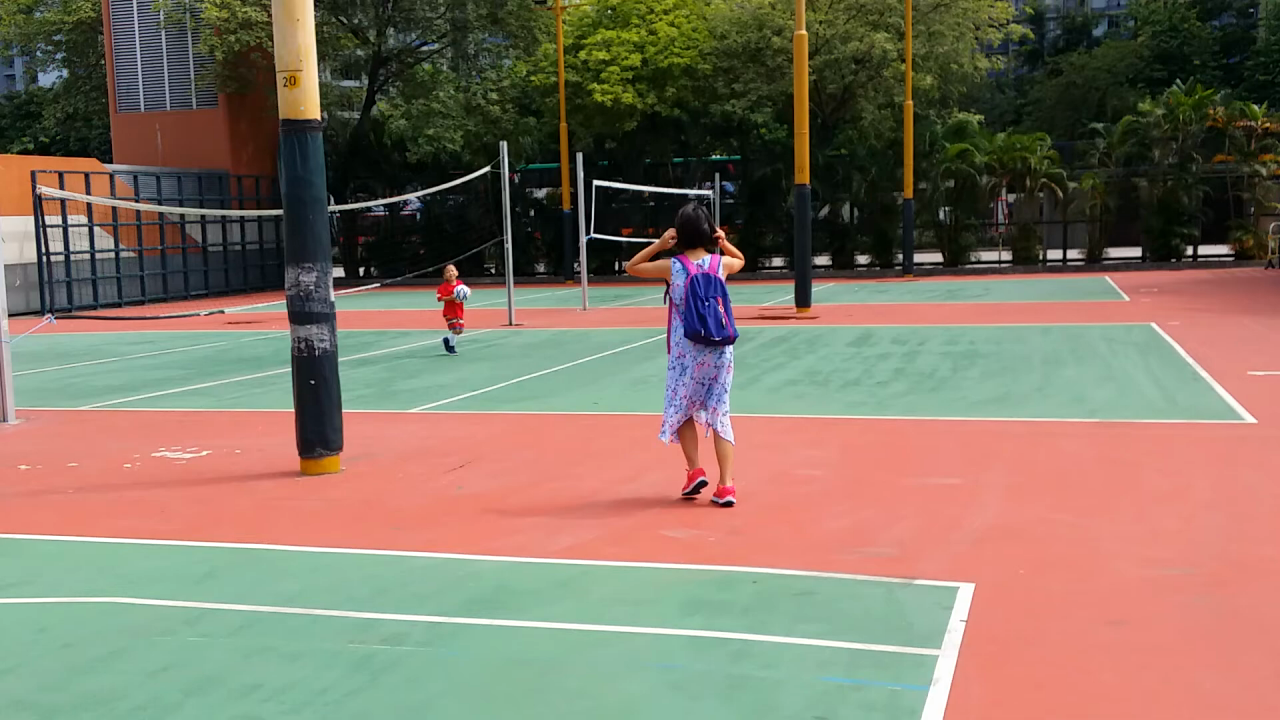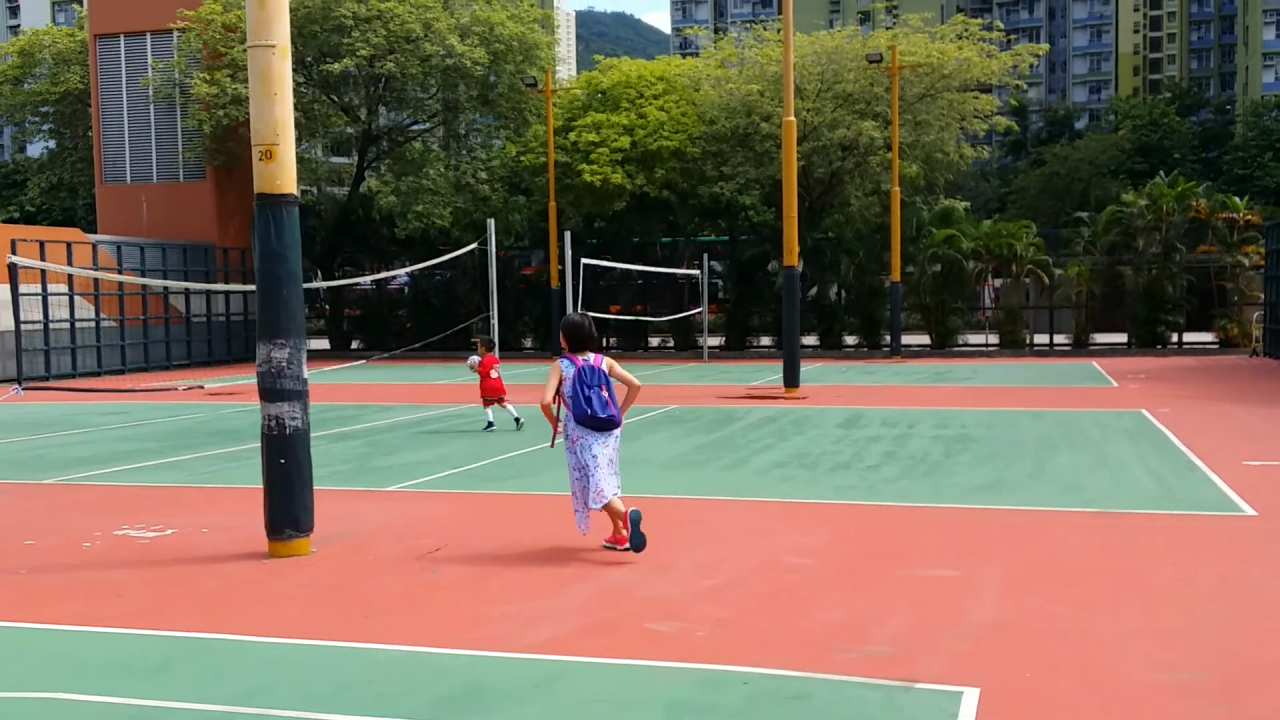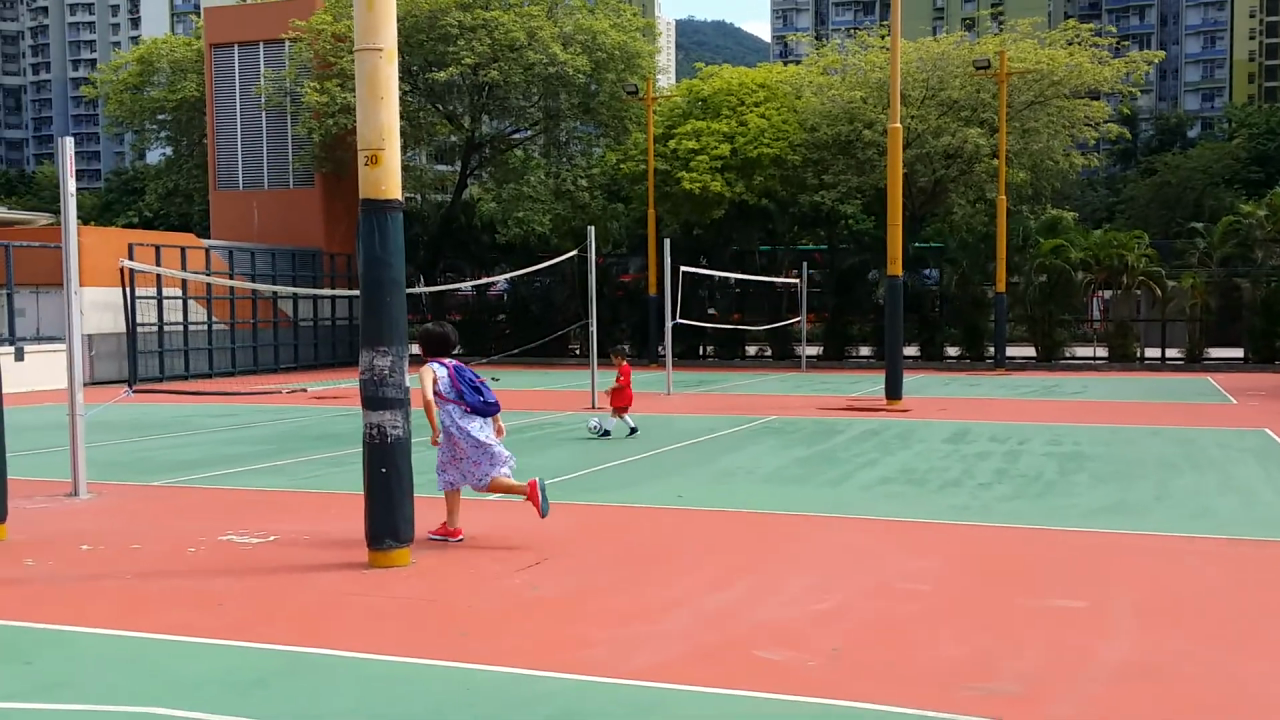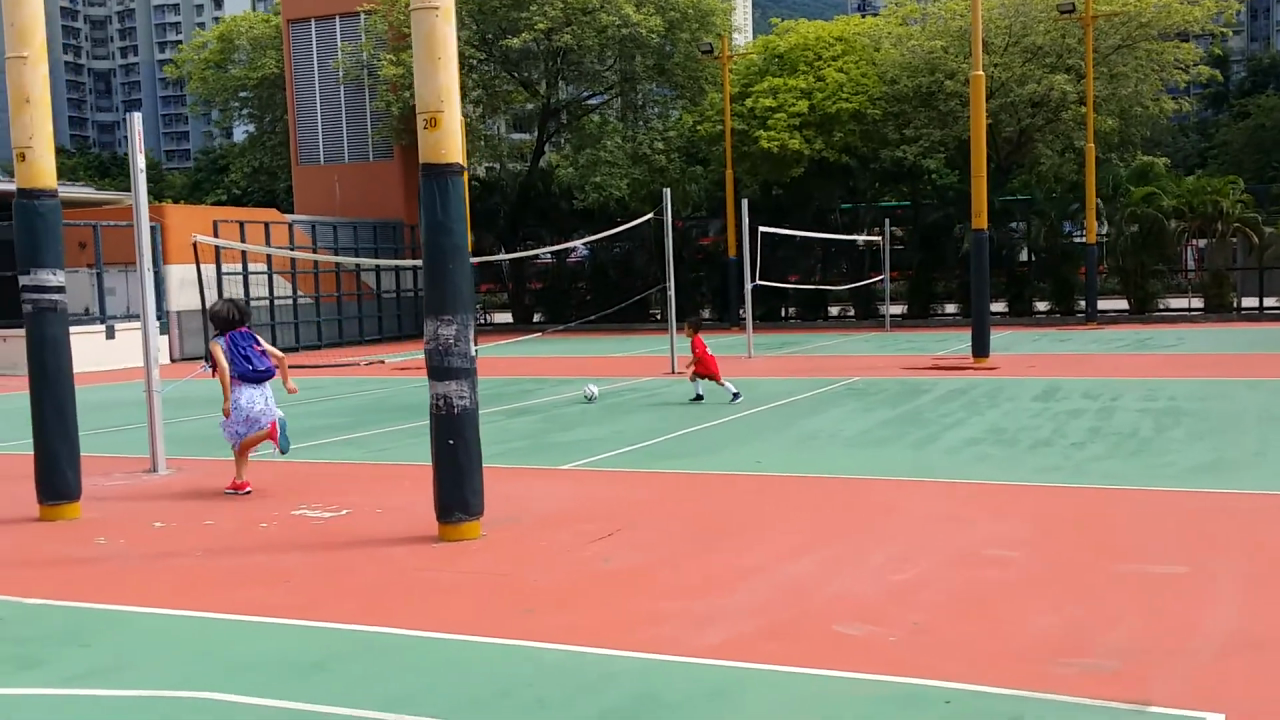
dt=0.7s
person 1, frame 1
left shoulder: (671, 266)
right shoulder: (721, 263)
left elbow: (631, 268)
right elbow: (741, 261)
left wrist: (660, 243)
right wrist: (725, 243)
left hip: (685, 350)
right hip: (719, 348)
left knee: (682, 411)
right knee: (718, 413)
left ankle: (695, 471)
right ankle: (727, 486)
person 1, frame 2
left shoulder: (560, 365)
right shoulder: (604, 362)
left elbow: (546, 401)
right elbow: (635, 385)
left wrist: (554, 424)
right wrist: (620, 413)
left hip: (580, 434)
right hip: (608, 429)
left knee: (598, 487)
right knee: (607, 481)
left ankle: (628, 515)
right ankle: (620, 535)
person 1, frame 3
left shoulder: (427, 369)
right shoulder: (456, 365)
left elbow: (427, 397)
left wrist: (434, 429)
right wrist: (498, 422)
left hip: (462, 428)
right hip: (480, 423)
left knee: (484, 479)
right knee: (448, 471)
left ankle: (530, 488)
right ankle: (451, 526)
person 1, frame 4
left shoulder: (216, 343)
right shoulder: (251, 336)
left elbow: (223, 367)
right elbow: (280, 356)
left wrist: (227, 400)
right wrist: (286, 380)
left hip: (240, 395)
right hip: (261, 391)
left knee: (242, 440)
right knee: (241, 439)
left ankle: (273, 428)
right ankle: (240, 482)
